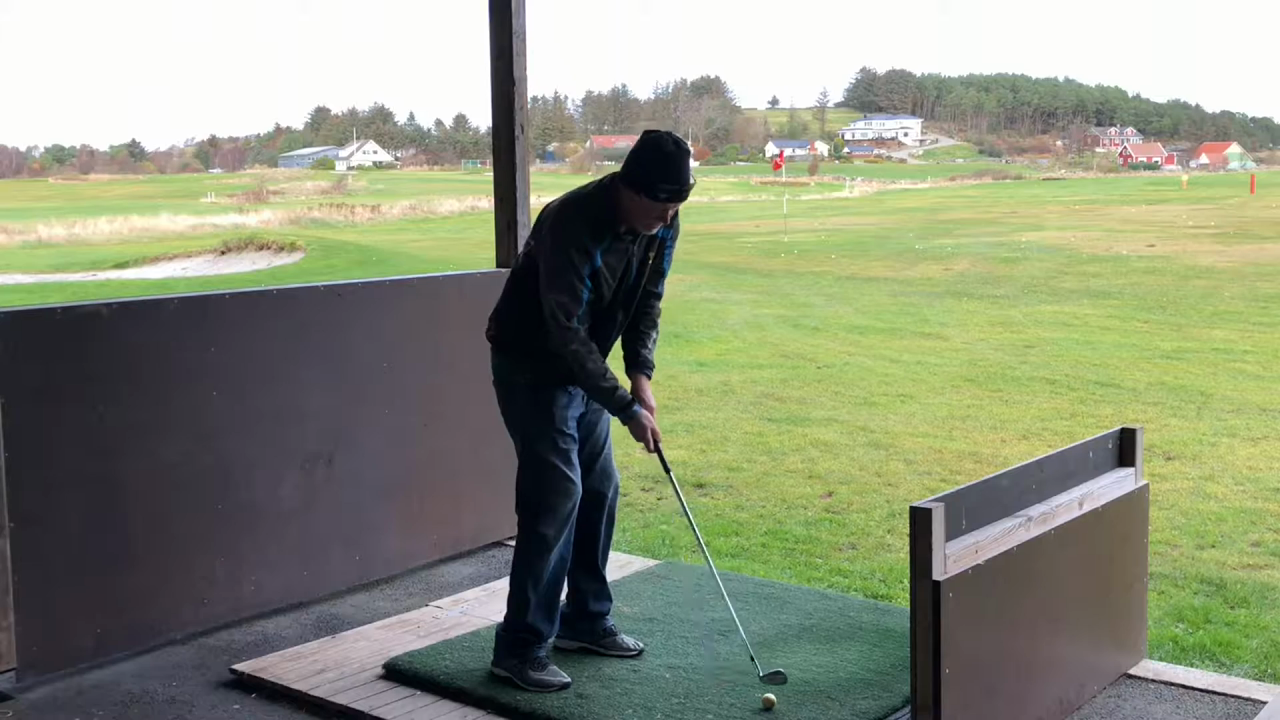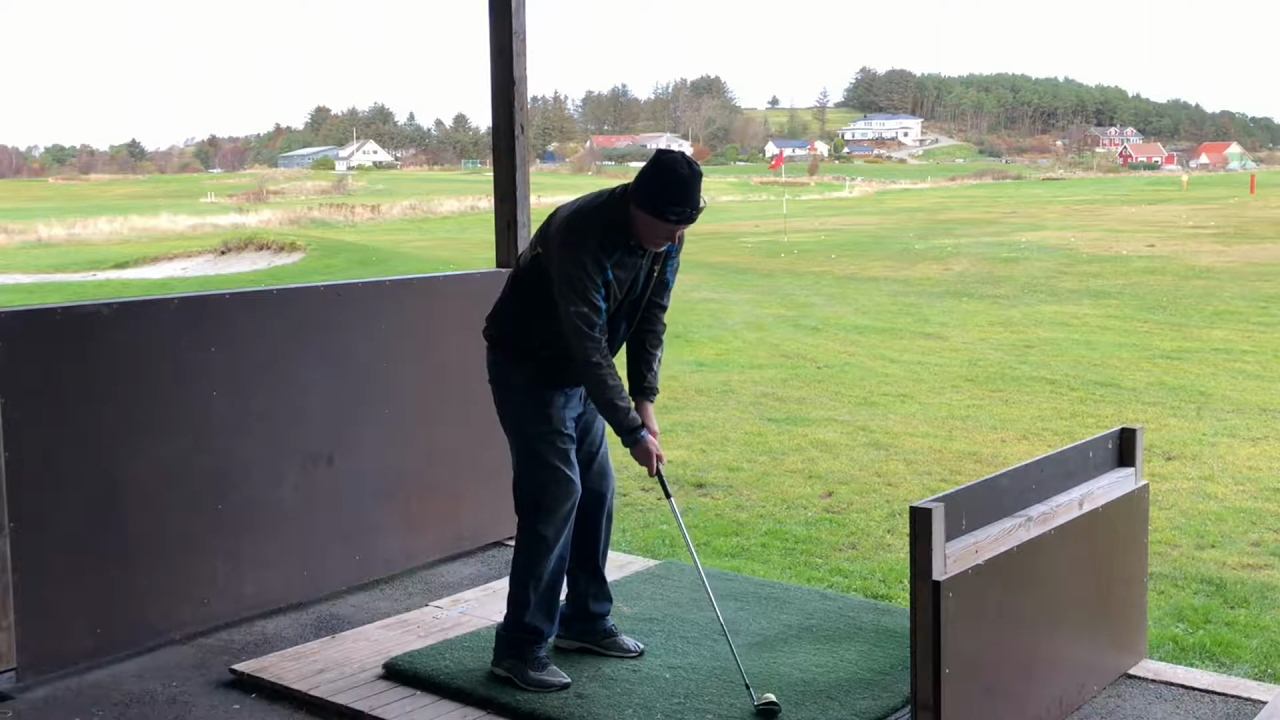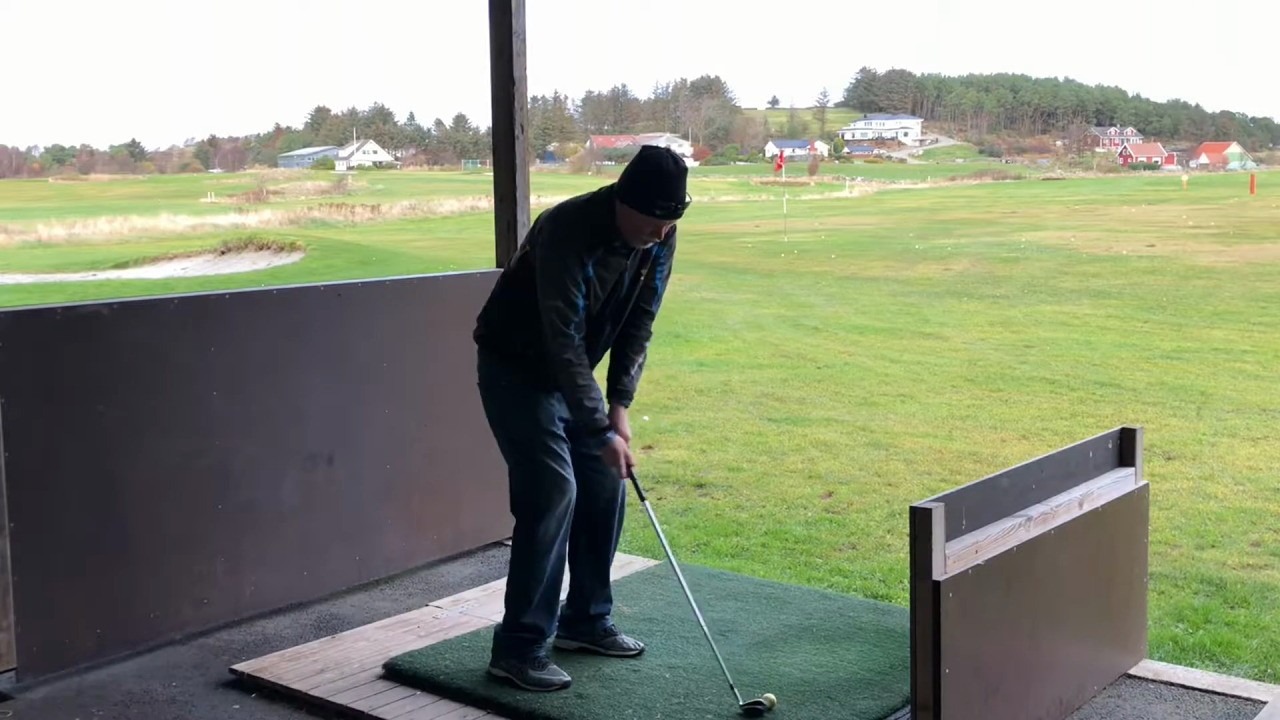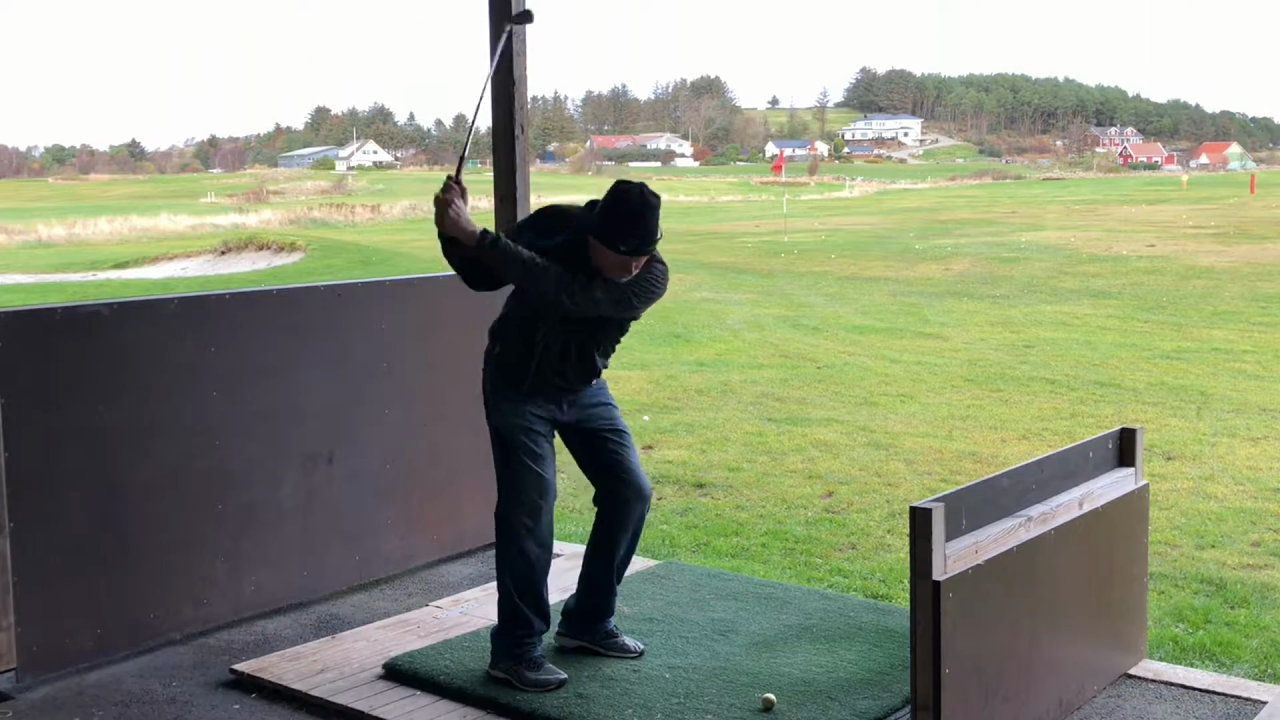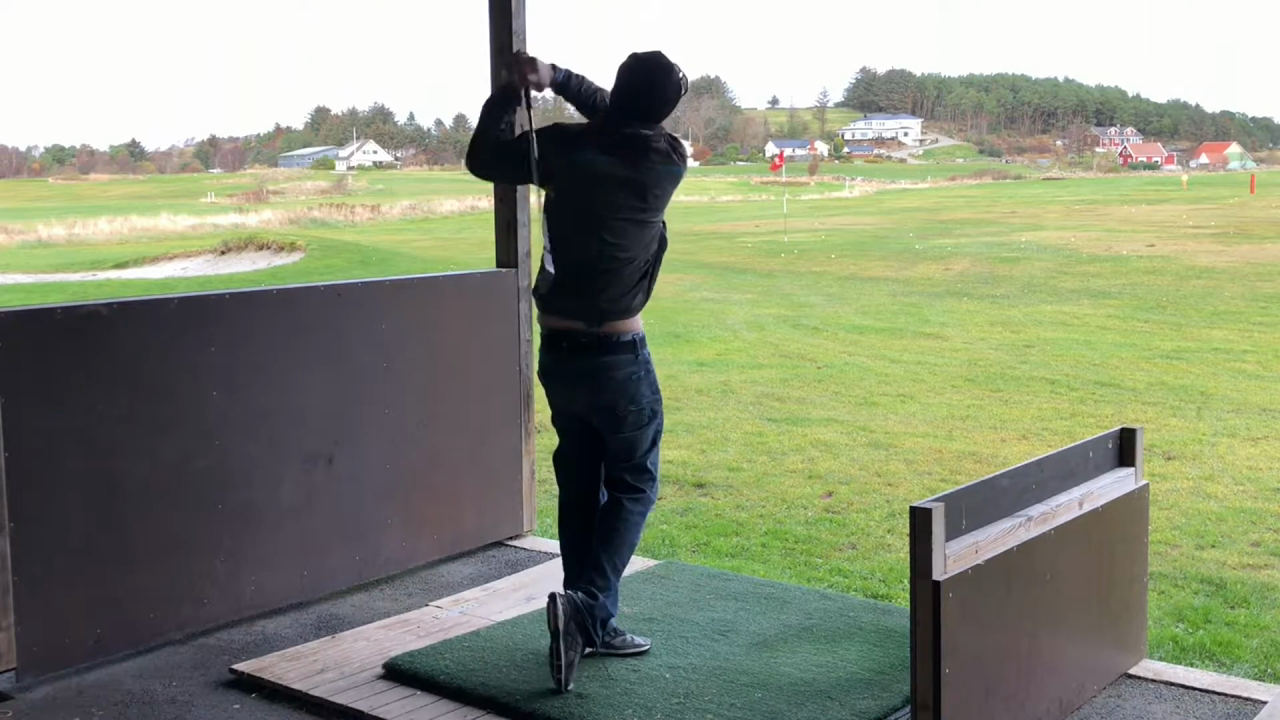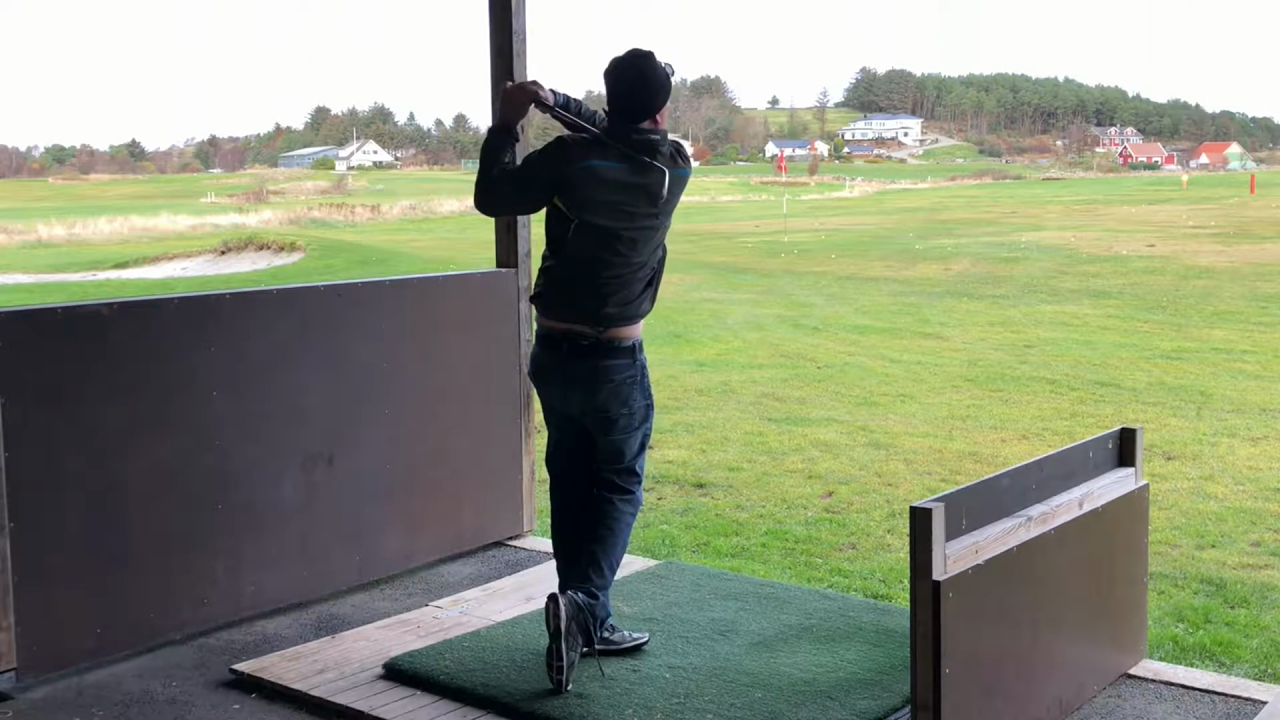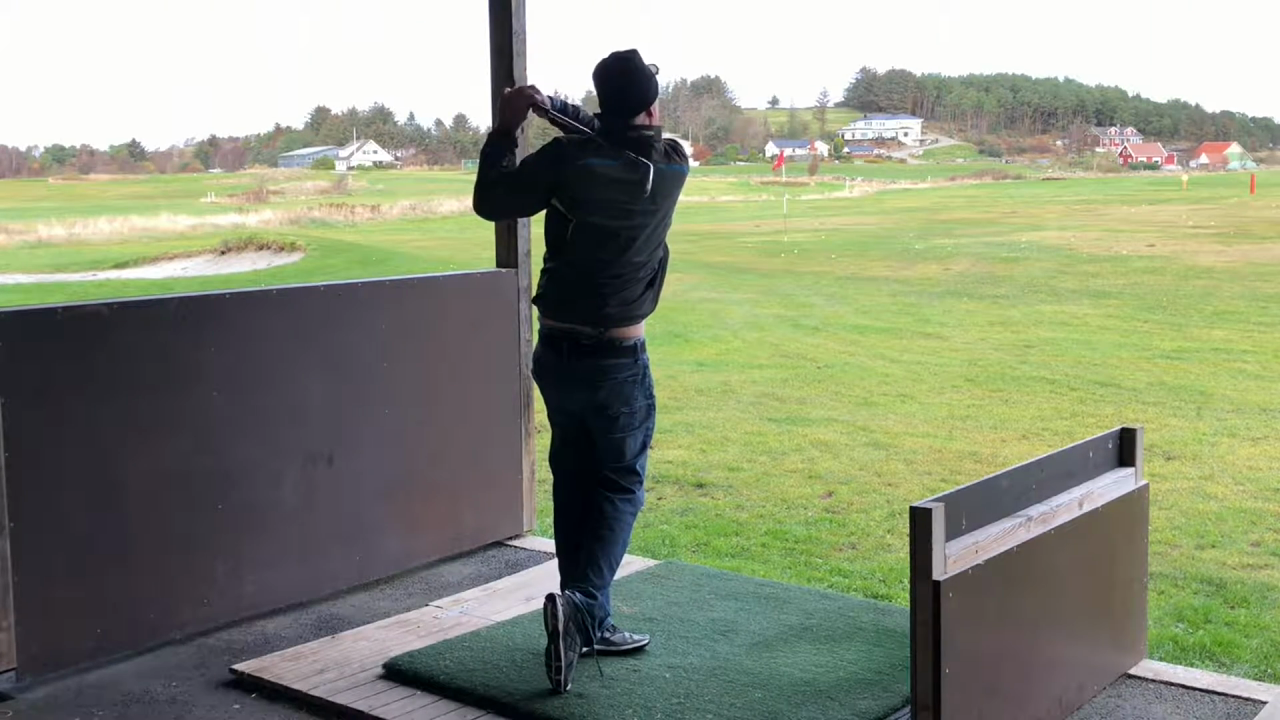
dt=0.7s
person 1, frame 1
left shoulder: (661, 225)
right shoulder: (570, 225)
left elbow: (646, 302)
right elbow: (566, 334)
left wrist: (640, 375)
right wrist: (625, 406)
left hip: (584, 369)
right hip: (531, 368)
left knee: (599, 491)
right knee: (557, 495)
left ankle: (584, 619)
right ankle: (520, 645)
person 1, frame 2
left shoulder: (666, 237)
right shoulder: (580, 234)
left elbow: (651, 317)
right elbow: (587, 344)
left wrist: (644, 399)
right wrist: (632, 431)
left hip: (579, 370)
right hip: (527, 367)
left knee: (596, 491)
right knee: (555, 495)
left ankle: (584, 618)
right ankle: (520, 645)
person 1, frame 3
left shoulder: (660, 242)
right shoulder: (567, 232)
left elbow: (636, 327)
right elbow: (560, 341)
left wrist: (620, 405)
right wrist: (599, 432)
left hip: (574, 374)
right hip: (516, 370)
left knee: (606, 489)
right knee: (552, 499)
left ankle: (584, 618)
right ankle: (519, 645)
person 1, frame 4
left shoulder: (651, 279)
right shoulder: (553, 226)
left elbow: (556, 289)
right elbow: (483, 275)
left wrist: (474, 237)
right wrist: (459, 234)
left hip: (585, 389)
right hip: (516, 384)
left knee: (630, 493)
right knee: (530, 503)
left ankle: (587, 621)
right ankle: (516, 647)
person 1, frame 5
left shoulder: (560, 147)
right shoulder: (669, 161)
left elbow: (482, 160)
right elbow: (619, 122)
left wrist: (508, 91)
right wrist: (555, 77)
left hip: (557, 350)
right hip: (617, 356)
left knee: (579, 485)
right knee: (633, 486)
left ankle: (590, 621)
right ankle: (586, 606)
person 1, frame 6
left shoulder: (568, 157)
right shoulder: (674, 167)
left elbow: (491, 199)
left wrist: (505, 124)
right wrist: (555, 101)
left hip: (553, 352)
right hip: (614, 360)
left knee: (571, 485)
right knee: (619, 487)
left ankle: (587, 620)
right ankle: (584, 604)
person 1, frame 7
left shoulder: (565, 159)
right shoulder: (672, 165)
left elbow: (490, 201)
left wrist: (504, 129)
right wrist: (552, 109)
left hip: (556, 351)
right hip: (617, 358)
left knee: (575, 484)
right knee: (620, 487)
left ankle: (589, 620)
right ankle: (580, 605)
